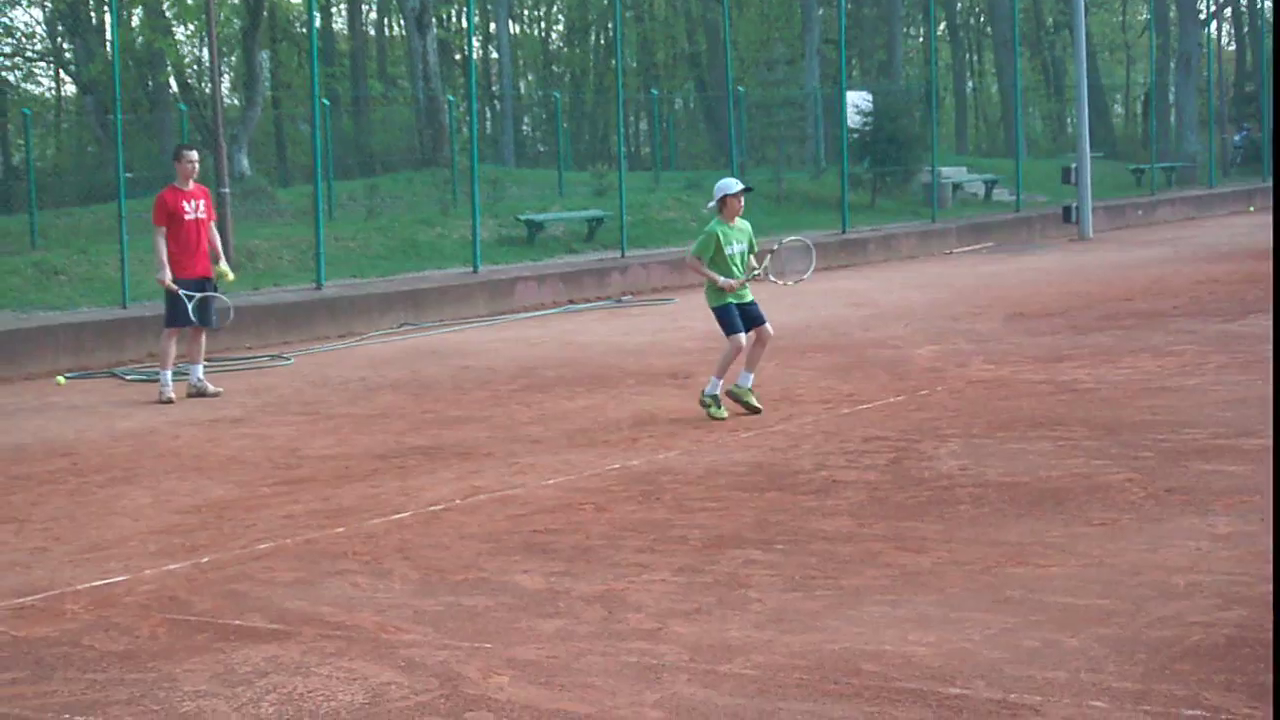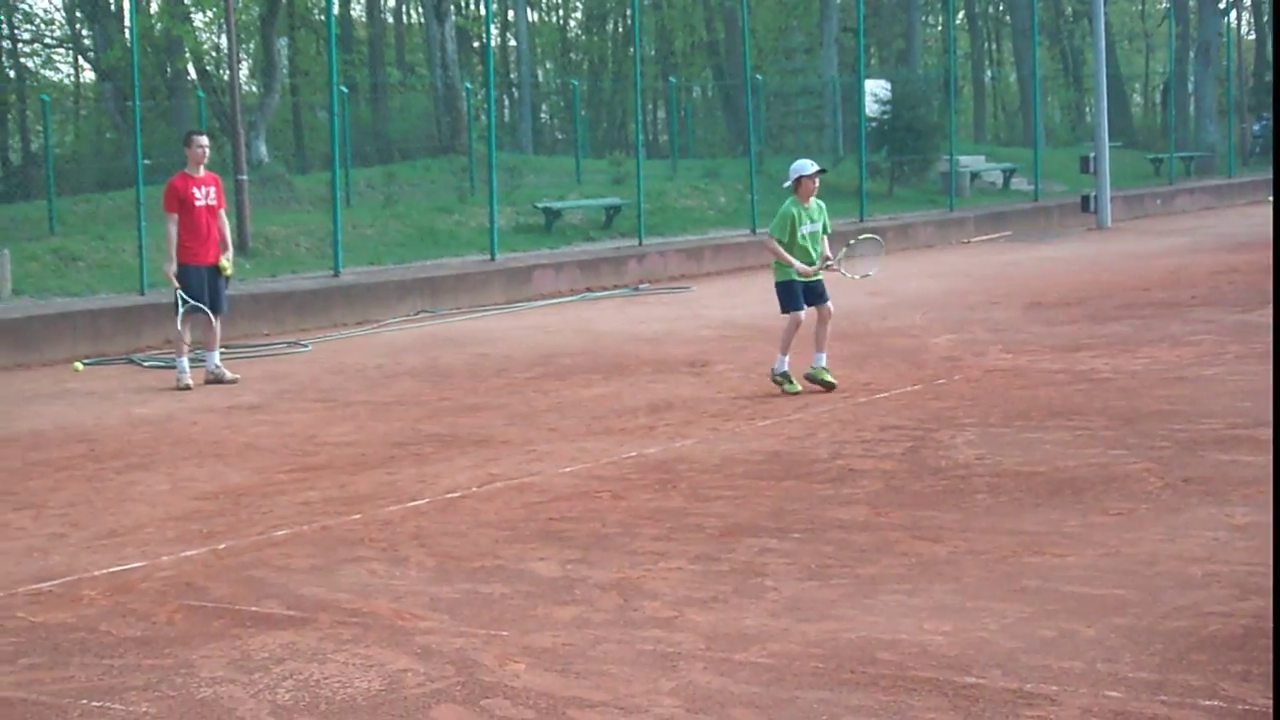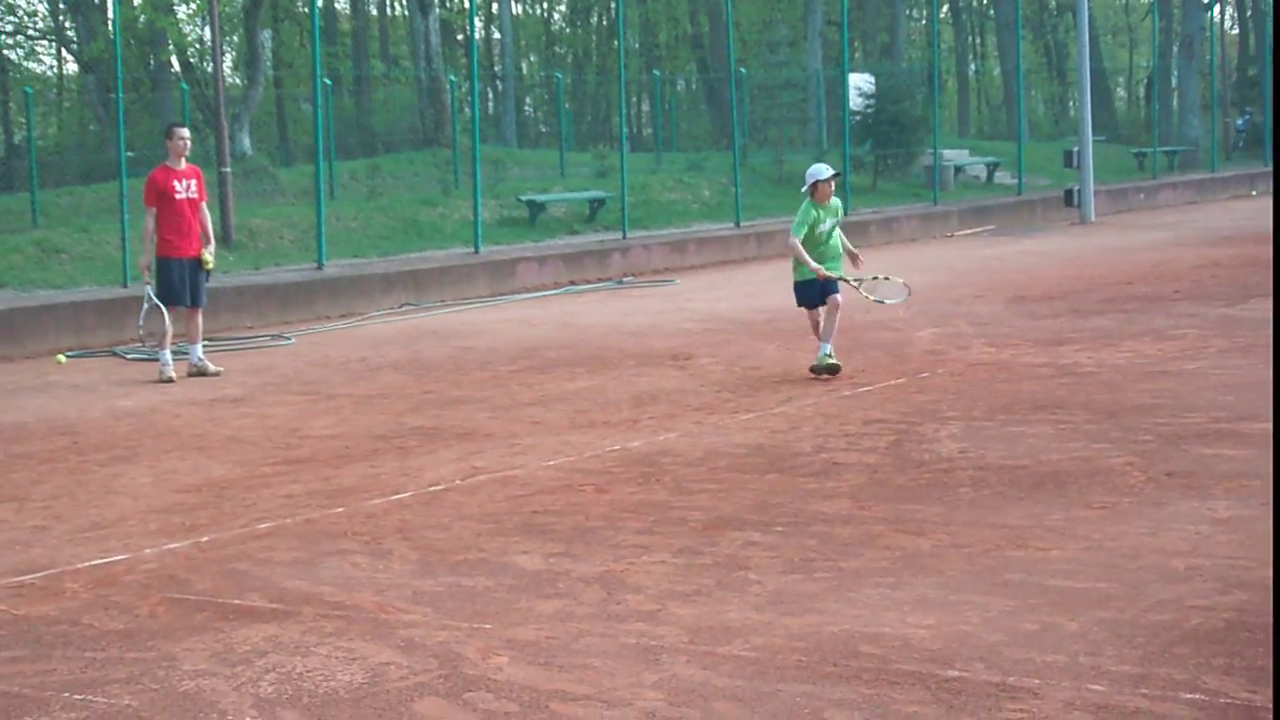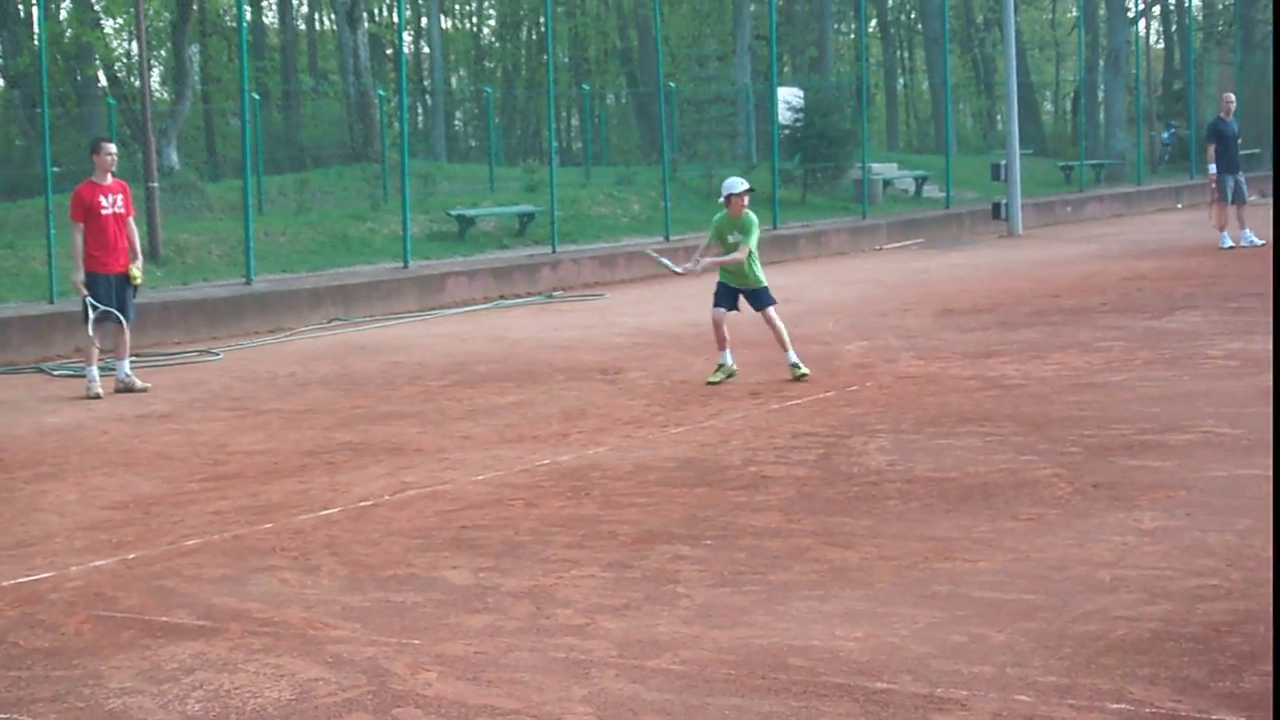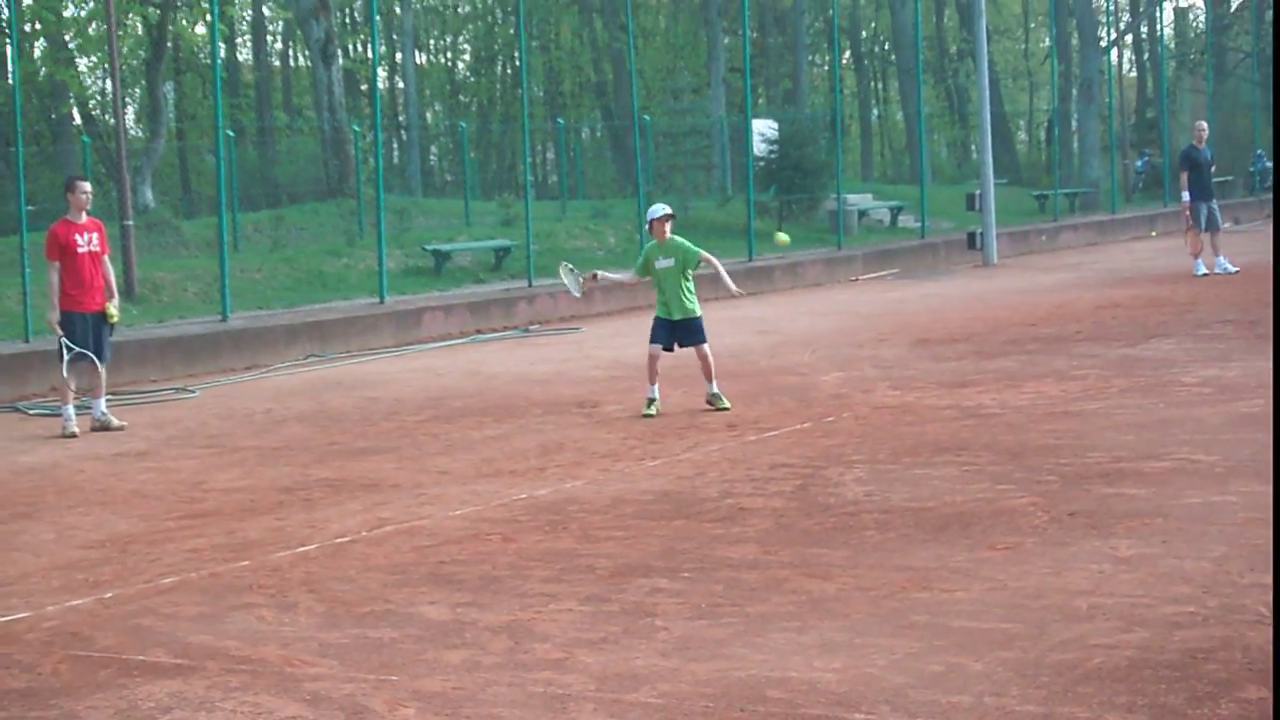
dt=0.4s
person 1, frame 1
left shoulder: (204, 193)
right shoulder: (165, 197)
right elbow: (160, 236)
left wrist: (221, 259)
right wrist: (164, 268)
left hip: (203, 272)
right hip: (178, 274)
left knee: (200, 326)
right knee: (173, 328)
left ankle: (196, 381)
right ankle: (165, 384)
person 1, frame 2
left shoulder: (214, 180)
right shoulder: (176, 184)
right elbow: (172, 224)
left wrist: (228, 248)
right wrist: (172, 259)
left hip: (214, 260)
right hip: (189, 262)
left knee: (214, 314)
right knee: (185, 315)
left ankle: (213, 368)
right ankle: (182, 371)
person 1, frame 3
left shoulder: (196, 173)
right shoulder: (157, 177)
right elbow: (150, 217)
left wrist: (210, 241)
right wrist: (147, 253)
left hip: (196, 252)
right hip: (169, 254)
left knee: (196, 306)
right knee: (167, 308)
left ankle: (196, 360)
right ankle: (165, 363)
person 1, frame 4
left shoulder: (122, 188)
right shoulder: (83, 192)
right elbow: (78, 233)
left wrist: (137, 257)
right wrist: (78, 269)
left hip: (123, 268)
right hip: (96, 270)
left knee: (124, 322)
left ankle: (124, 376)
right ankle: (92, 379)
person 1, frame 5
left shoulder: (97, 227)
right shoulder: (58, 231)
right elbow: (53, 271)
left wrist: (114, 296)
right wrist: (54, 308)
left hip: (99, 307)
right hip: (72, 310)
left knee: (100, 362)
left ankle: (100, 414)
right ankle: (68, 418)
person 2, frame 1
left shoulder: (745, 227)
right shoulder: (714, 231)
right elbow: (691, 260)
left wrist: (755, 269)
right wrist: (719, 280)
left hip: (742, 294)
right hip: (721, 296)
left knee: (765, 332)
right knee: (738, 342)
left ankle: (741, 387)
right ankle: (711, 393)
person 2, frame 2
left shoulder: (820, 207)
right shoulder: (789, 210)
right elbow: (771, 243)
left wrist: (826, 253)
right wrist: (796, 264)
left hip: (811, 272)
right hip: (788, 273)
left knee: (826, 311)
right knee: (797, 317)
left ankle: (819, 367)
right ankle: (780, 370)
person 2, frame 3
left shoulder: (836, 204)
right shoulder: (808, 211)
right elbow: (793, 242)
left wrist: (849, 248)
right wrist: (812, 265)
left hip: (830, 266)
right hip: (807, 271)
left knee: (835, 302)
right knee: (816, 314)
left ankle: (824, 356)
right ankle: (822, 354)
person 2, frame 4
left shoulder: (751, 220)
right shoulder: (719, 220)
left elbow: (742, 255)
right elbow: (710, 244)
left wrist: (710, 261)
right wrist: (694, 262)
left hip: (752, 279)
right hip: (728, 279)
left knee: (771, 317)
right knee: (717, 318)
left ankle: (793, 361)
right ankle: (727, 365)
person 2, frame 5
left shoulder: (681, 245)
right shoulder: (648, 250)
left elbow: (709, 259)
right elbow: (634, 277)
left wrist: (727, 280)
right wrist: (605, 276)
left hip: (688, 310)
right hip: (665, 313)
left knee: (704, 353)
right knee: (654, 353)
left ankle: (713, 393)
right ankle: (653, 398)
